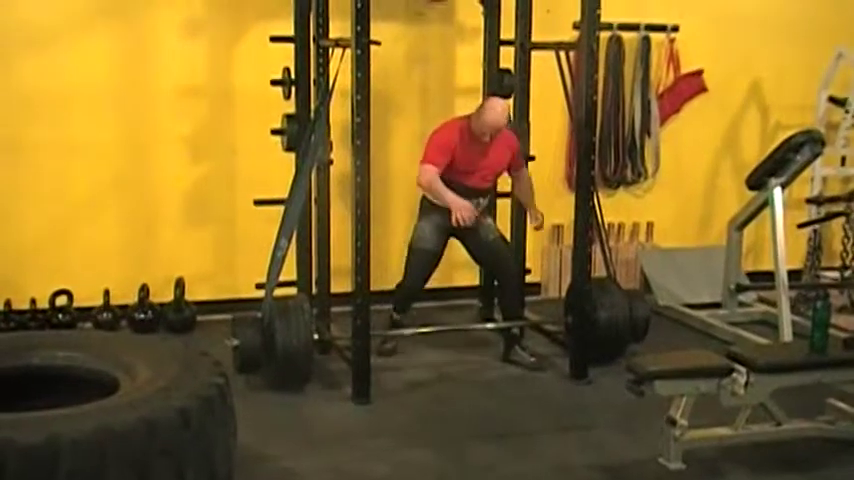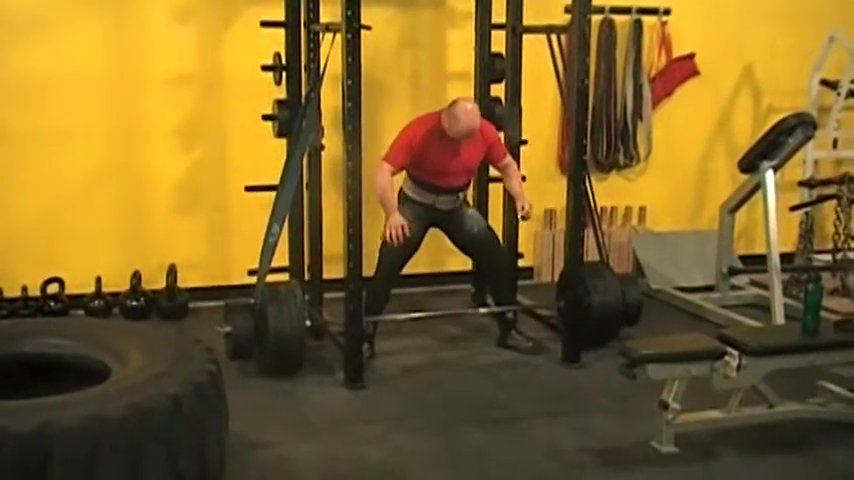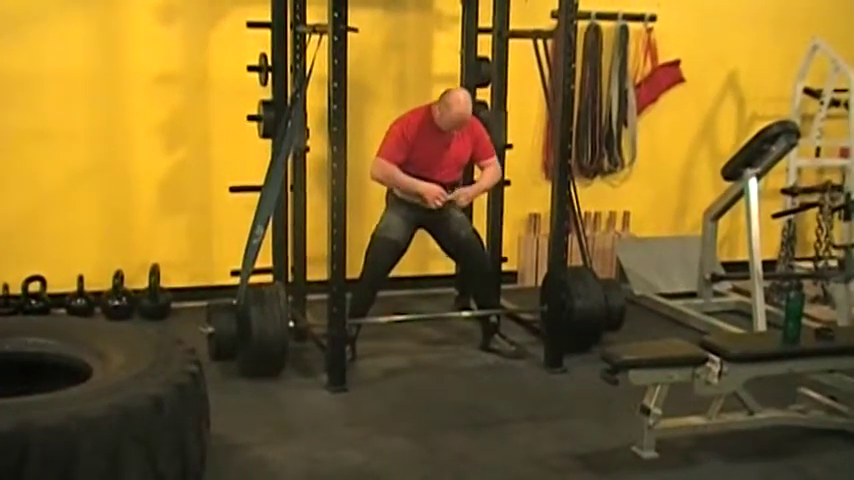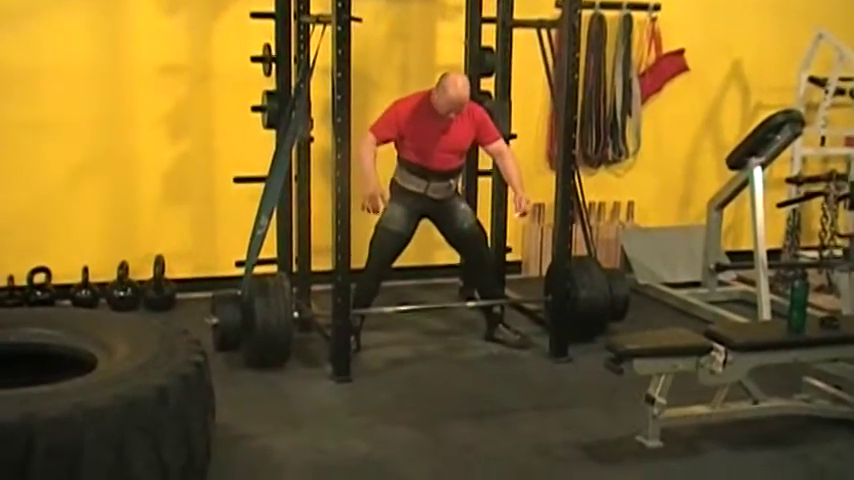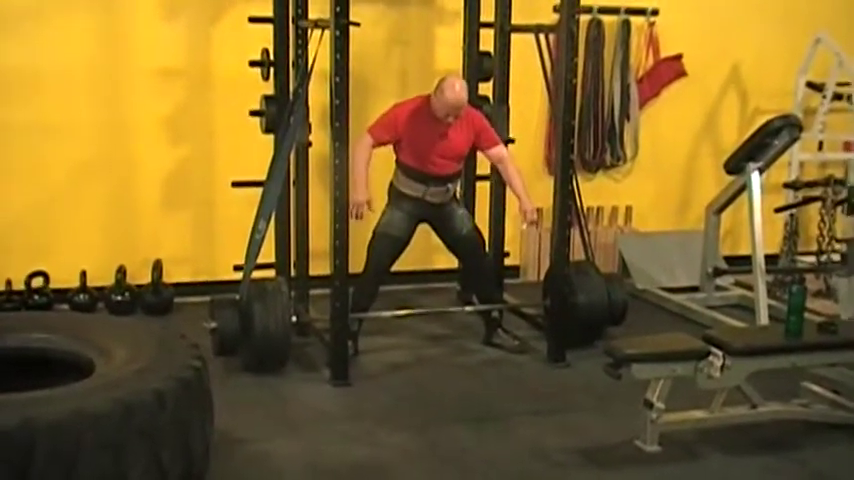
dt=1s
person 1, frame 1
left shoulder: (509, 141)
right shoulder: (449, 133)
left elbow: (519, 174)
right elbow: (425, 175)
left wrist: (531, 207)
right wrist: (453, 201)
left hip: (476, 214)
right hip: (439, 210)
left knee: (510, 271)
right knee: (415, 275)
left ankle: (514, 343)
right ankle: (393, 326)
person 1, frame 2
left shoulder: (485, 132)
right shoulder: (418, 131)
left elbow: (507, 164)
right elbow: (383, 172)
left wrist: (519, 196)
right wrist: (392, 213)
left hip: (456, 205)
right hip: (416, 203)
left knee: (497, 257)
right knee: (389, 263)
left ankle: (508, 328)
right ankle: (366, 334)
person 1, frame 3
left shoulder: (473, 128)
right shoulder: (409, 125)
left elbow: (493, 168)
right elbow: (379, 170)
left wrist: (474, 189)
right wrist: (422, 187)
left hip: (445, 206)
right hip: (404, 204)
left knee: (480, 262)
right knee: (375, 267)
left ankle: (491, 333)
right ankle: (348, 336)
person 1, frame 4
left shoulder: (475, 114)
right shoulder: (406, 109)
left elbow: (501, 151)
right elbow: (368, 142)
left wrist: (518, 190)
right wrist: (371, 183)
left hip: (448, 195)
right hip: (407, 193)
left knee: (480, 253)
right knee: (379, 258)
left ankle: (496, 323)
right ankle: (352, 327)
person 1, frame 5
left shoulder: (474, 120)
right shoulder: (405, 113)
left elbow: (502, 157)
right elbow: (365, 143)
left wrist: (523, 198)
right wrist: (360, 188)
left hip: (446, 200)
right hip: (406, 198)
left knee: (479, 258)
right knee: (377, 263)
left ankle: (494, 328)
right ankle: (350, 332)
